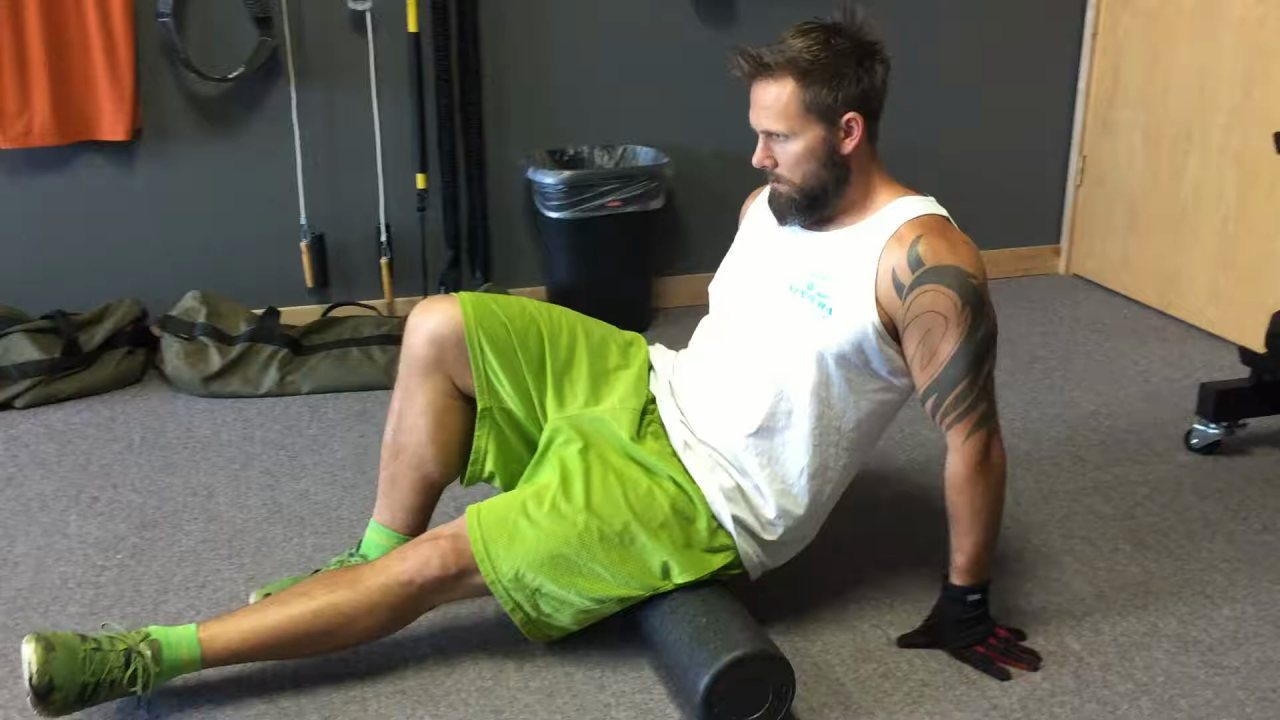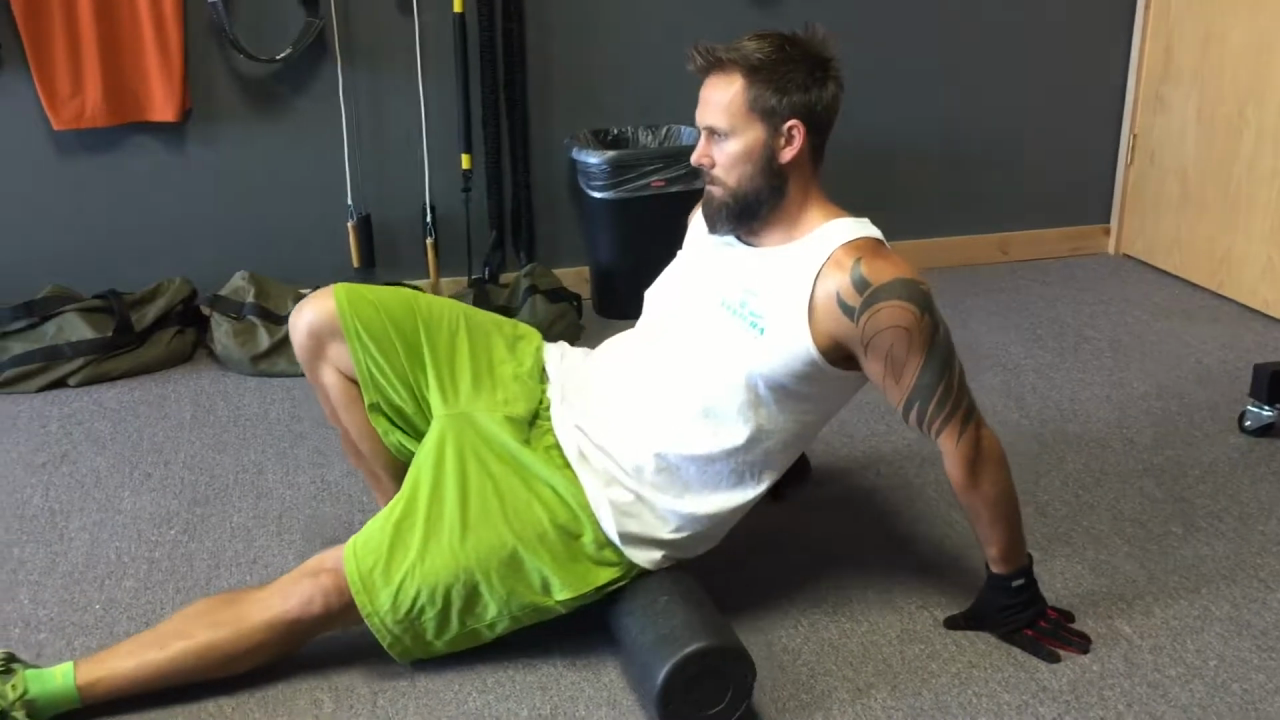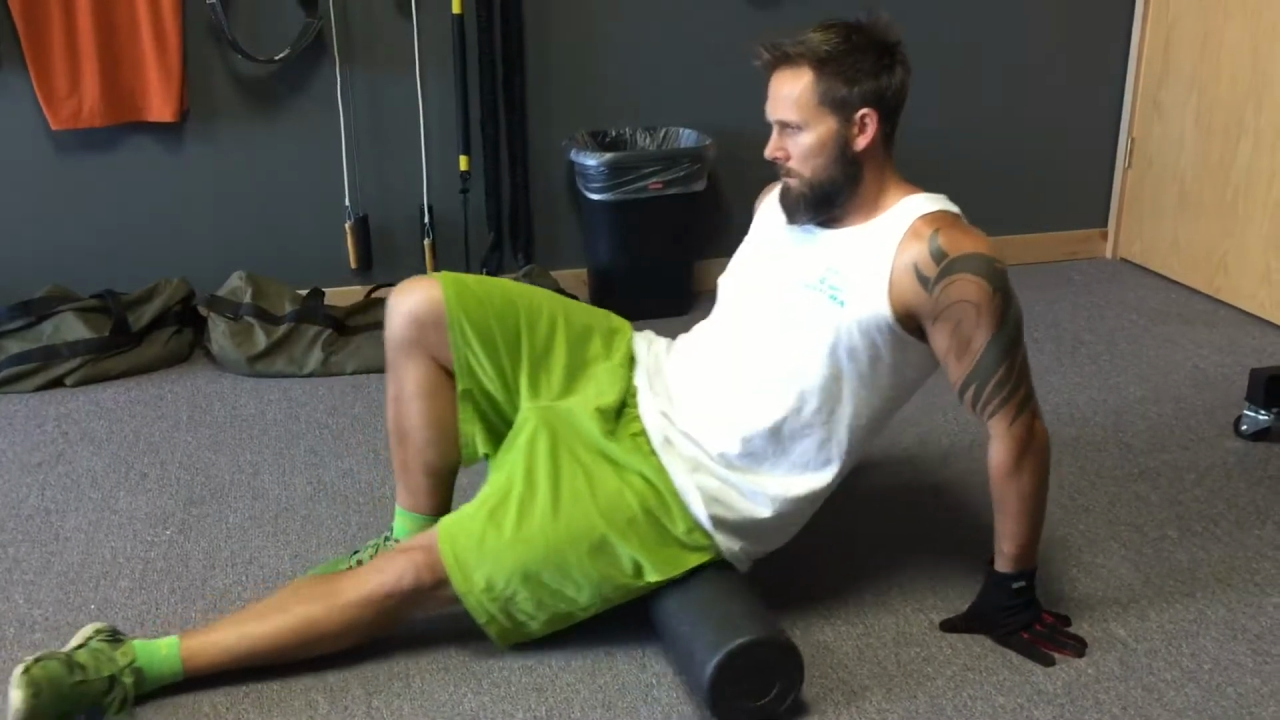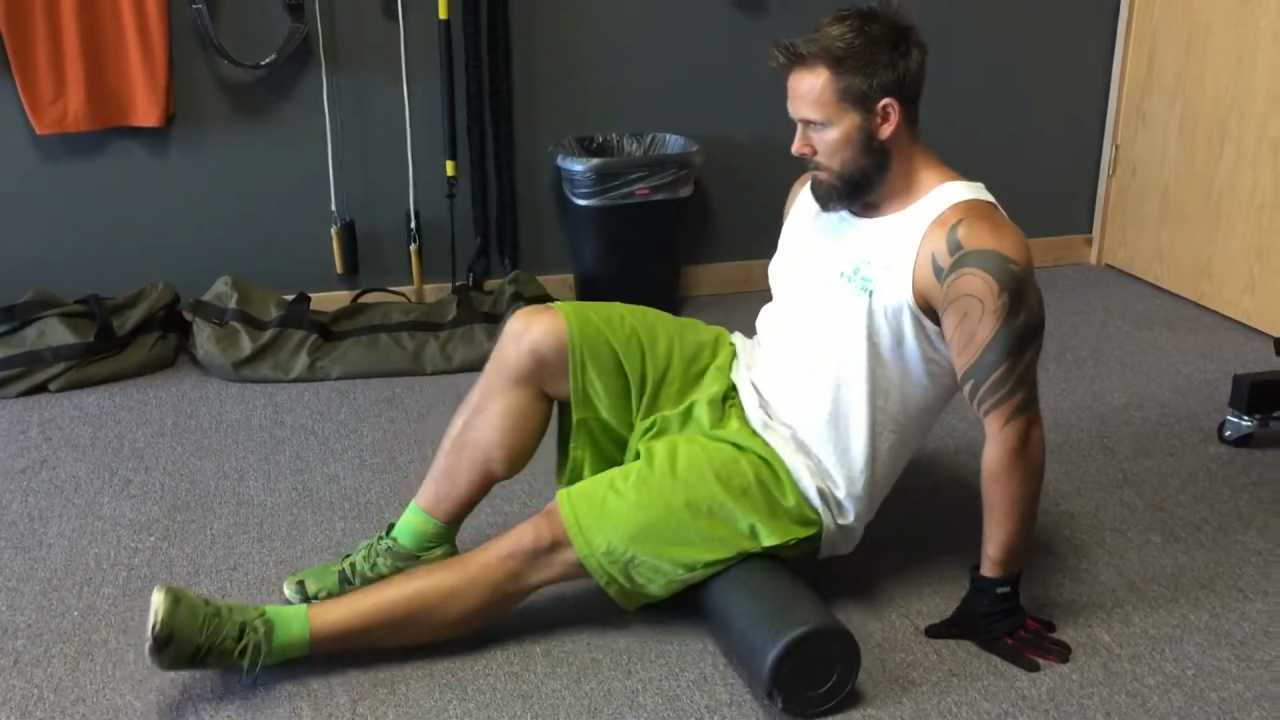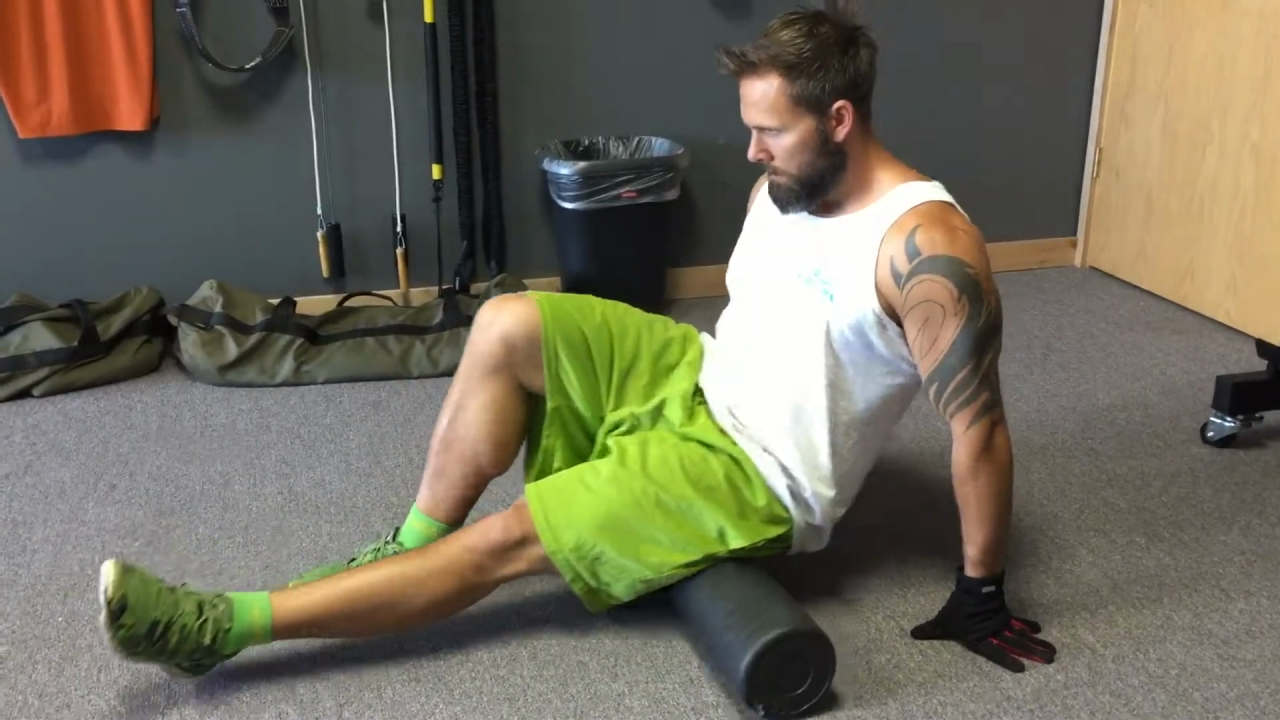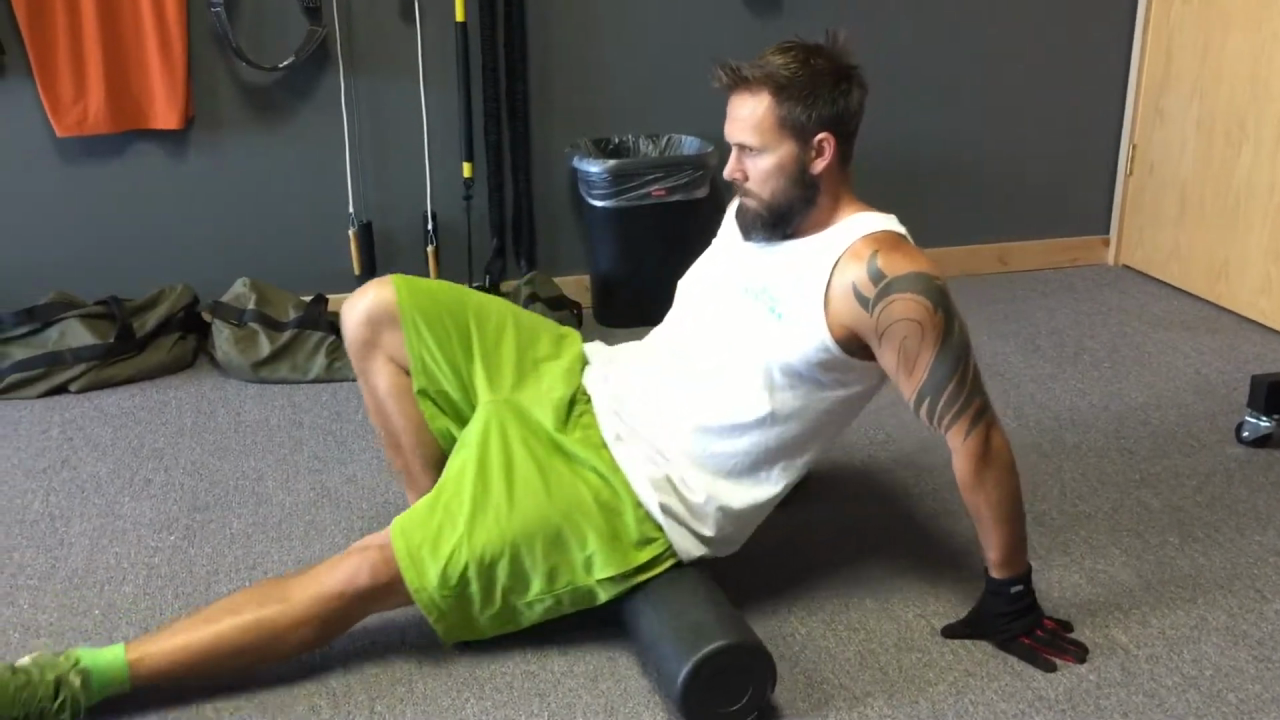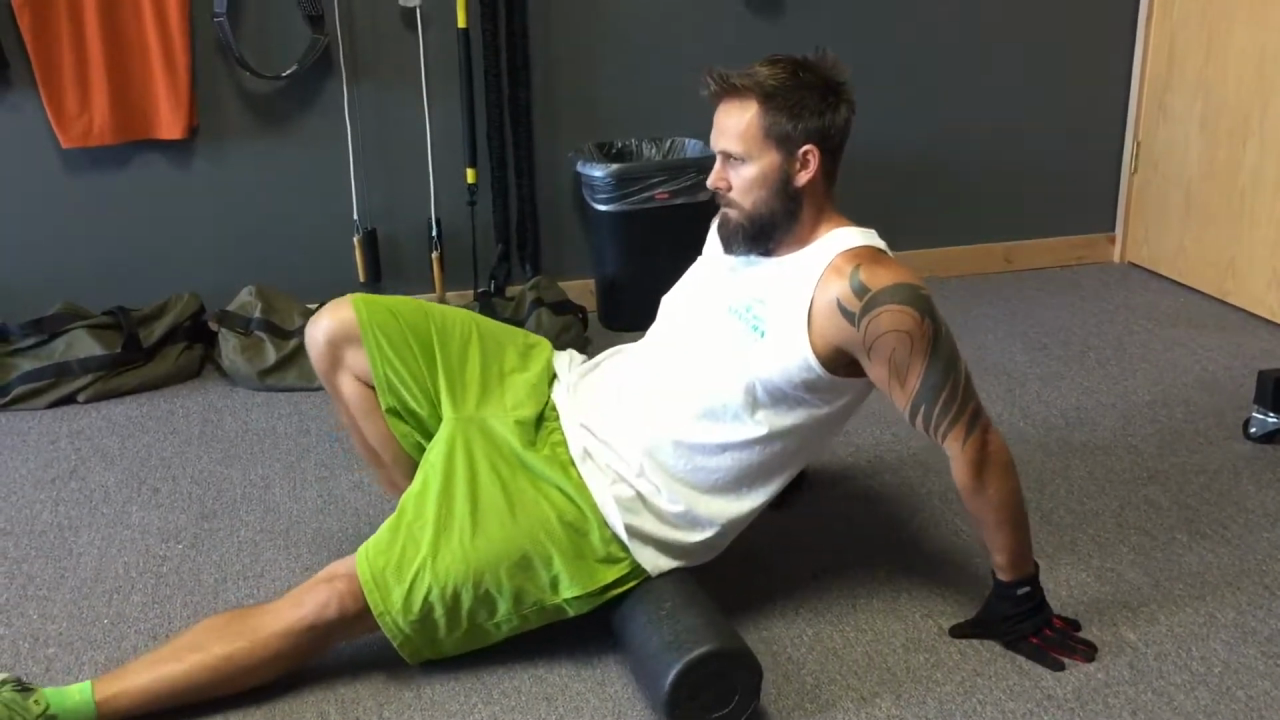
dt=0.7s
person 1, frame 1
left shoulder: (923, 260)
right shoulder: (774, 204)
left elbow: (972, 438)
left wrist: (965, 605)
left hip: (696, 501)
right hip: (647, 394)
left knee: (437, 567)
right knee: (442, 330)
right ankle: (376, 554)
person 1, frame 2
left shoulder: (857, 283)
right shoulder: (724, 212)
left elbow: (964, 440)
left wrist: (1012, 590)
left hip: (592, 501)
right hip: (556, 388)
left knee: (318, 592)
right knee: (323, 322)
right ankle: (414, 532)
person 1, frame 3
left shoulder: (935, 255)
right shoulder: (787, 200)
left elbow: (1015, 424)
left wrist: (1011, 589)
left hip: (680, 490)
right hip: (640, 381)
left knee: (420, 576)
right knee: (422, 309)
right ankle: (411, 531)
person 1, frame 4
left shoulder: (966, 244)
right shoulder: (818, 190)
left elbow: (1011, 426)
left wrist: (995, 596)
left hip: (785, 475)
right hip: (732, 381)
left knee: (539, 545)
right knee: (535, 337)
left ankle: (267, 635)
right ankle: (410, 549)
person 1, frame 5
left shoulder: (924, 245)
right shoulder: (782, 184)
left elbow: (977, 426)
left wrist: (980, 595)
left hip: (753, 476)
right hip: (698, 382)
left knee: (503, 542)
right knee: (508, 325)
left ankle: (223, 626)
right ankle: (413, 545)
person 1, frame 6
left shoulder: (877, 275)
right shoulder: (760, 207)
left elbow: (973, 436)
left wrist: (1008, 596)
left hip: (633, 494)
right hip: (591, 385)
left knee: (365, 575)
right knee: (379, 311)
right ankle: (448, 525)
person 1, frame 7
left shoulder: (859, 291)
right shoulder: (745, 224)
left elbow: (971, 442)
left wrist: (1016, 597)
left hip: (601, 508)
right hip: (560, 394)
left knee: (336, 598)
right knee: (341, 331)
right ankle: (437, 535)
